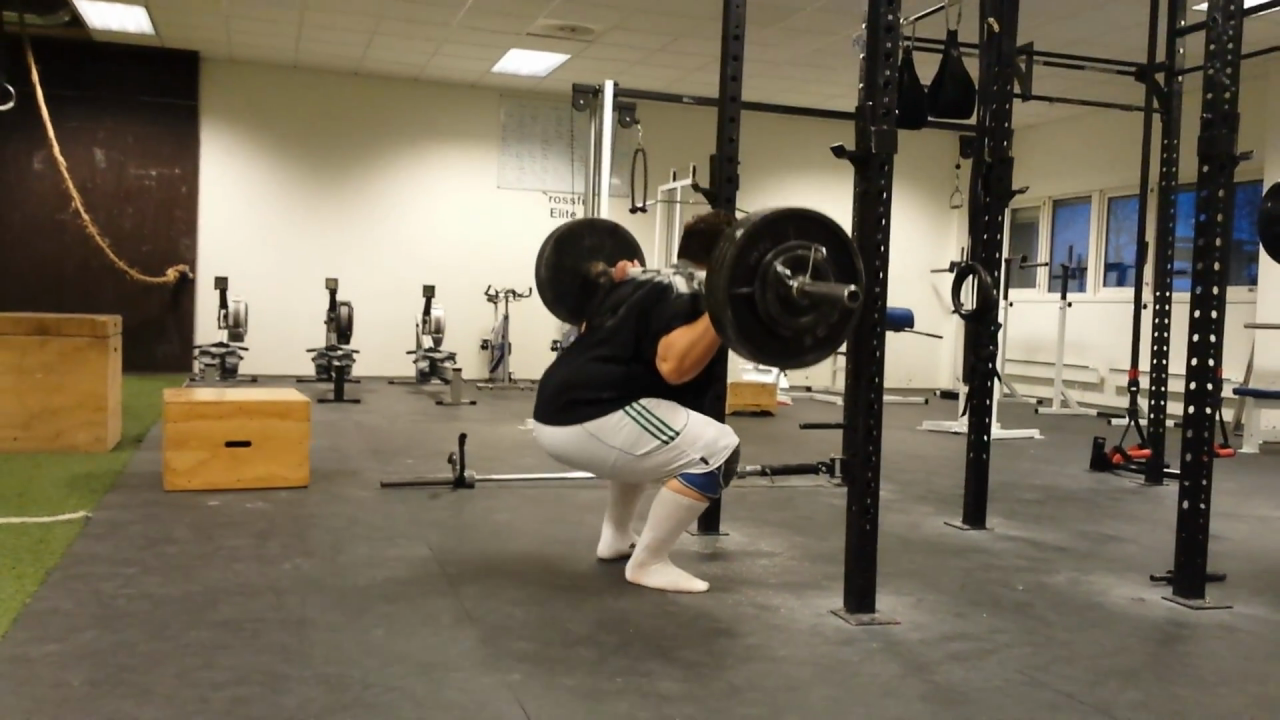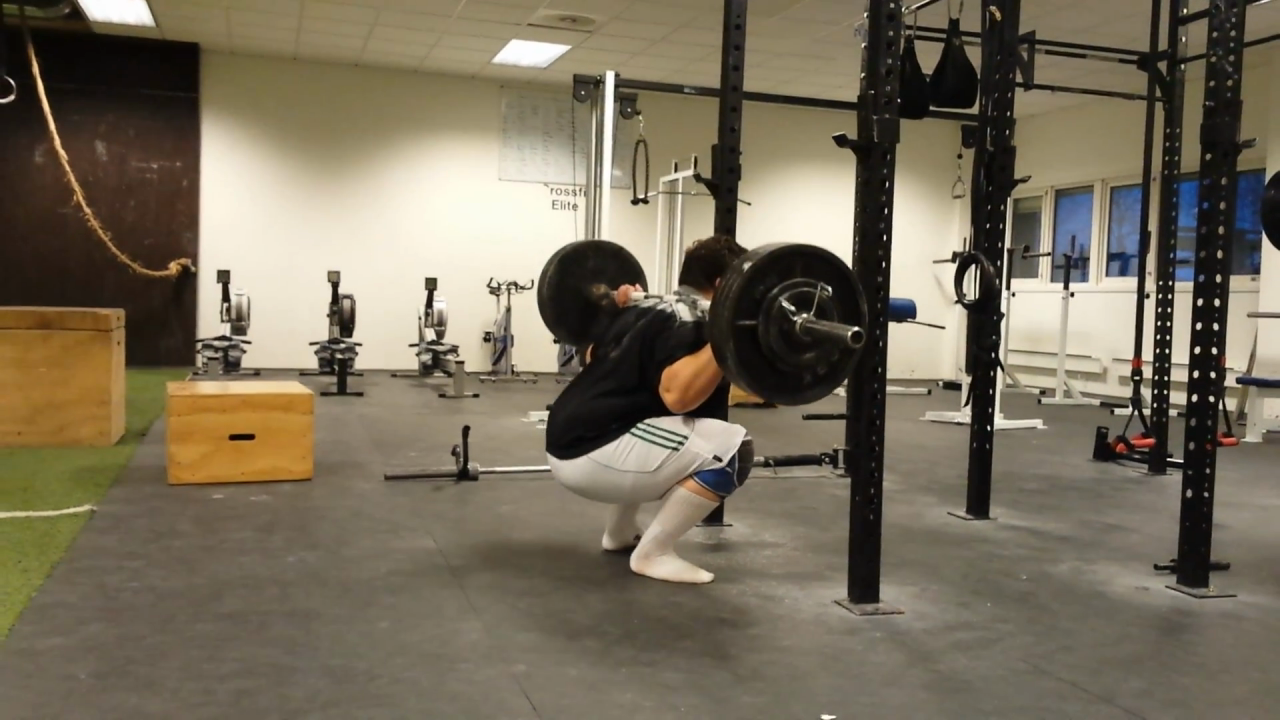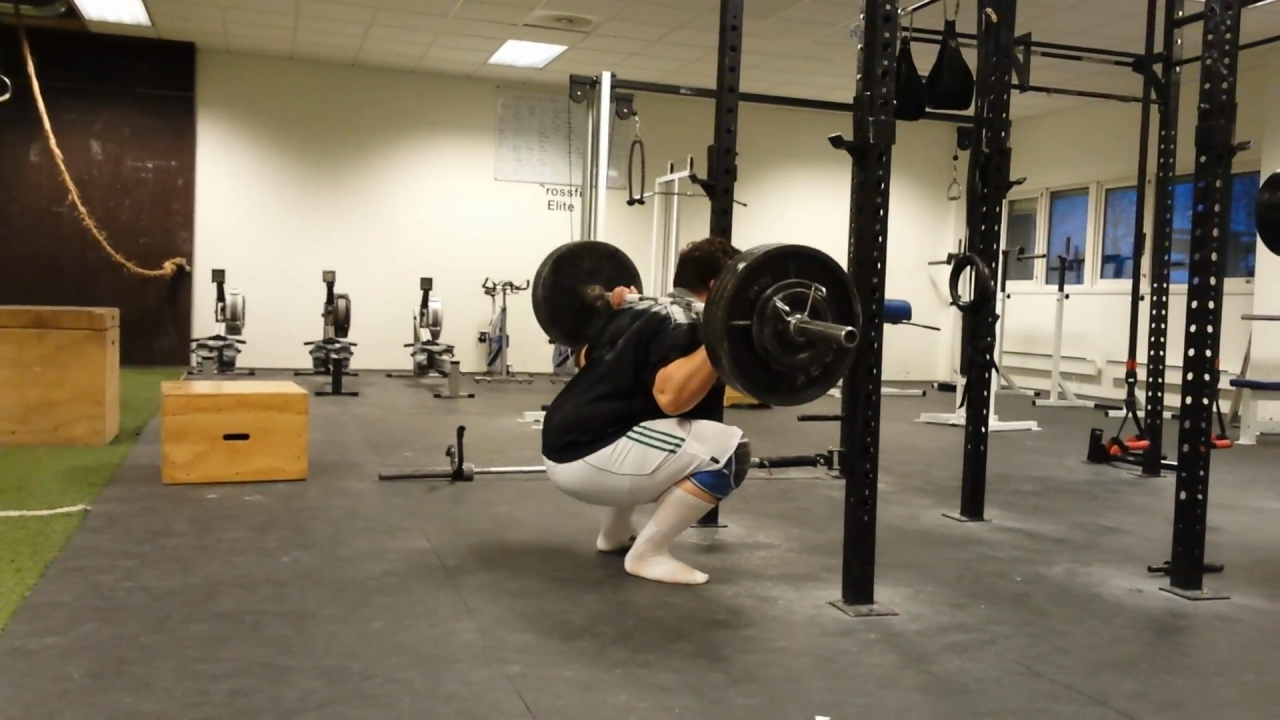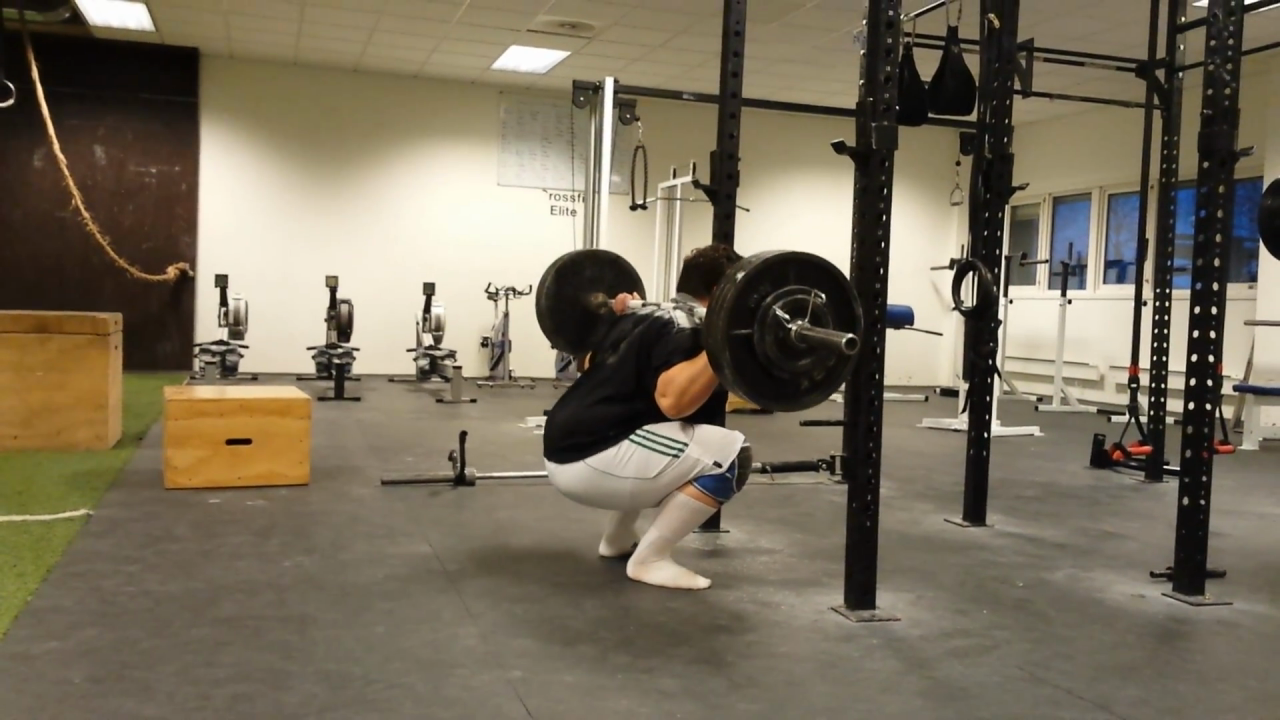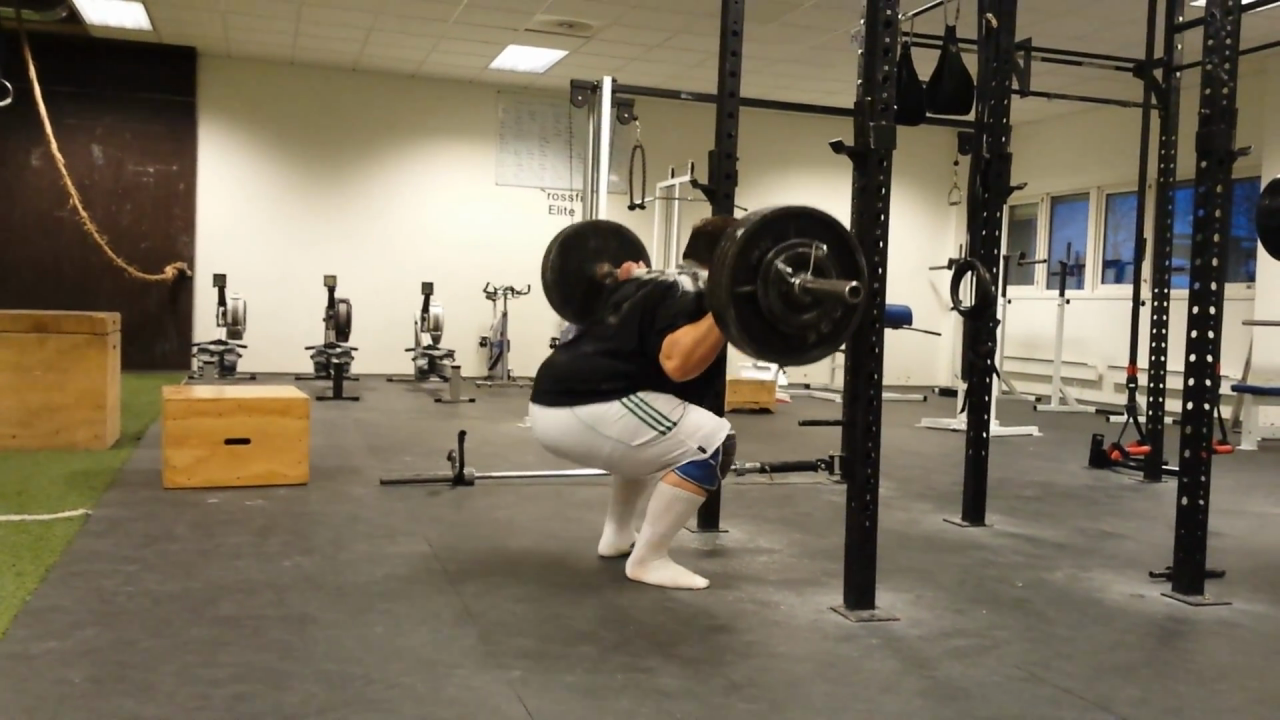
dt=0.3s
person 1, frame 1
left shoulder: (639, 284)
right shoulder: (689, 299)
left elbow: (590, 332)
right elbow: (674, 365)
left wrist: (614, 286)
left hip: (557, 413)
right hip: (585, 420)
left knee: (652, 442)
right knee: (716, 452)
left ankle: (616, 538)
right ankle: (648, 563)
person 1, frame 2
left shoulder: (644, 310)
right shoulder: (689, 326)
left elbow: (593, 359)
right elbow: (678, 396)
left wrist: (620, 310)
left hip: (567, 443)
right hip: (595, 453)
right knee: (731, 450)
left ankle: (621, 531)
right ankle: (653, 554)
person 1, frame 3
left shoulder: (637, 311)
right shoulder: (683, 327)
left elbow: (586, 361)
right elbow: (671, 397)
left wrist: (614, 311)
left hip: (564, 448)
right hip: (592, 458)
right knee: (729, 452)
left ankle: (616, 532)
right ankle: (647, 554)
person 1, frame 4
left shoulder: (643, 316)
right shoulder: (687, 332)
left elbow: (592, 366)
right elbow: (673, 401)
left wrist: (617, 318)
left hip: (565, 451)
right hip: (593, 460)
right knee: (729, 456)
left ankle: (619, 538)
right ankle: (651, 559)
person 1, frame 5
left shoulder: (651, 282)
right shoulder: (693, 298)
right elbow: (677, 362)
left wrist: (621, 285)
left hip: (550, 407)
right hip: (581, 411)
left knee: (652, 441)
right knee: (712, 443)
left ankle: (618, 537)
right ankle: (648, 559)
